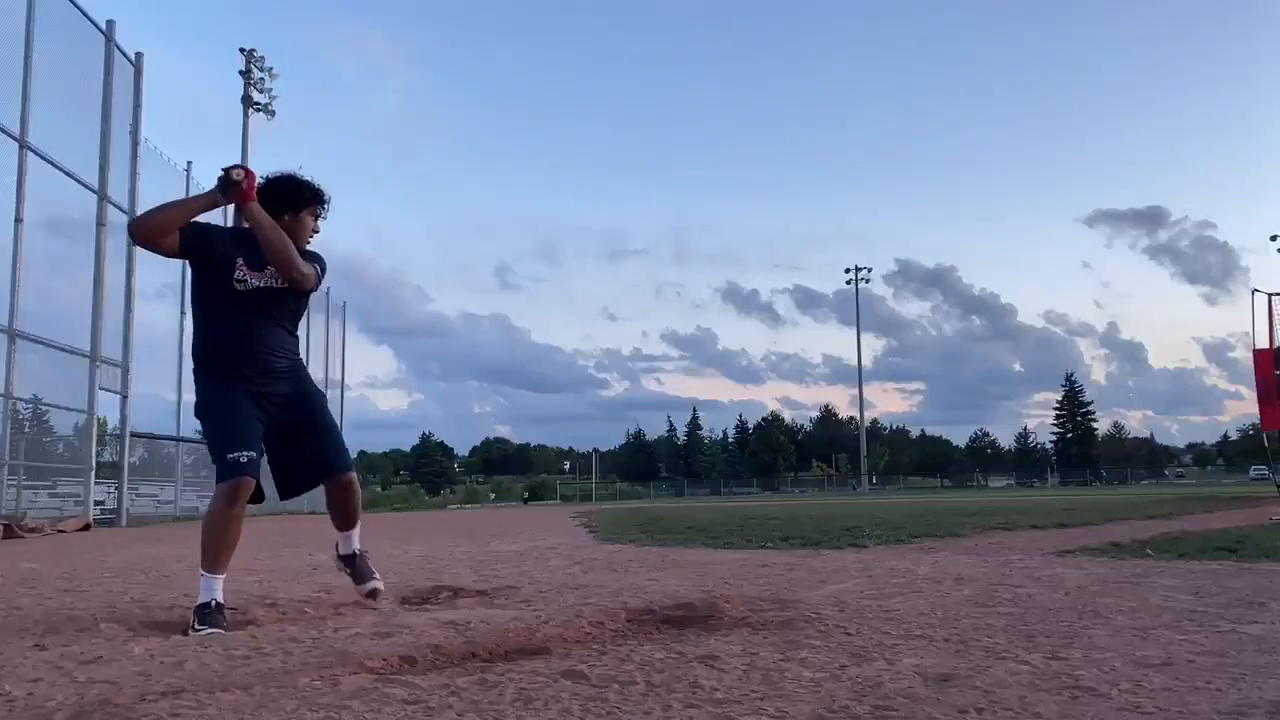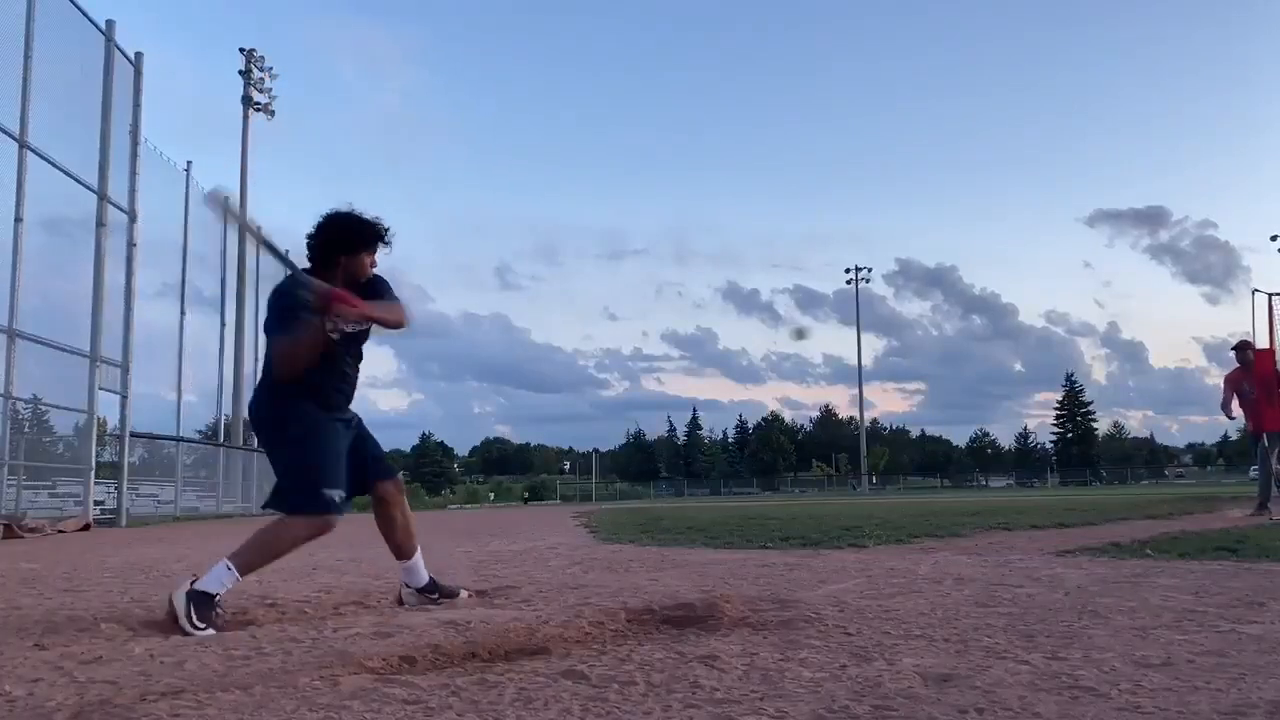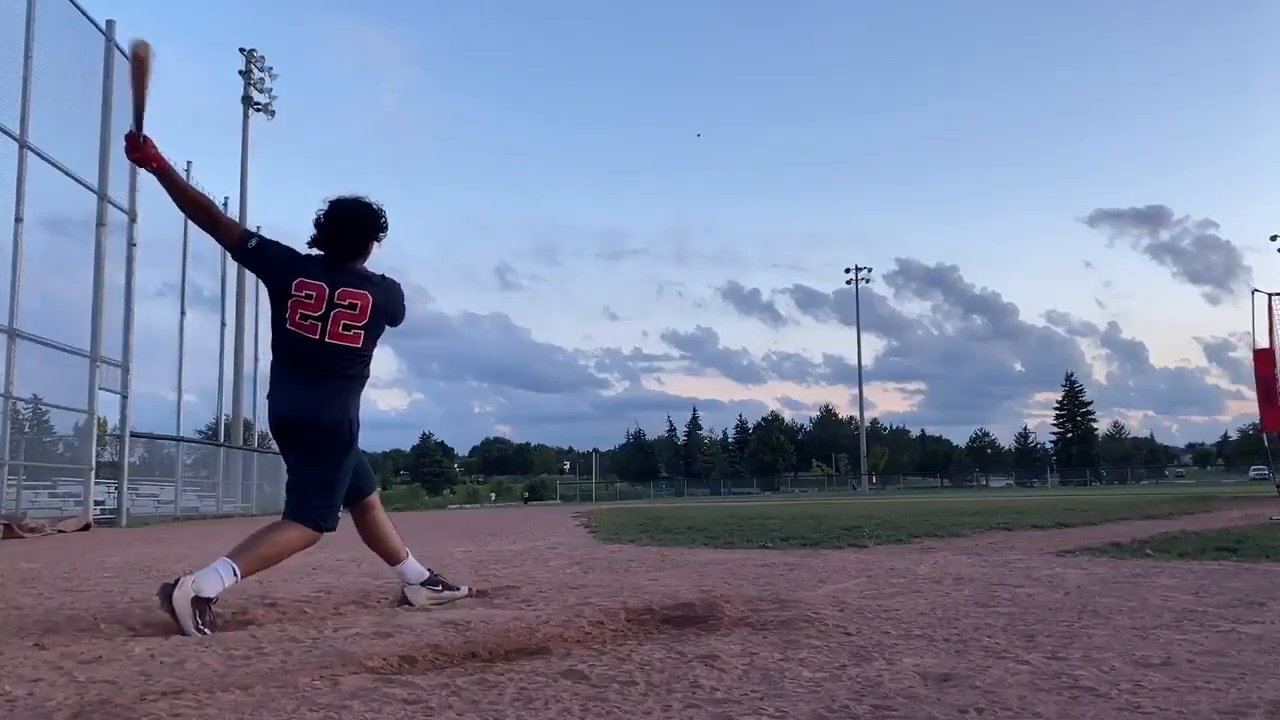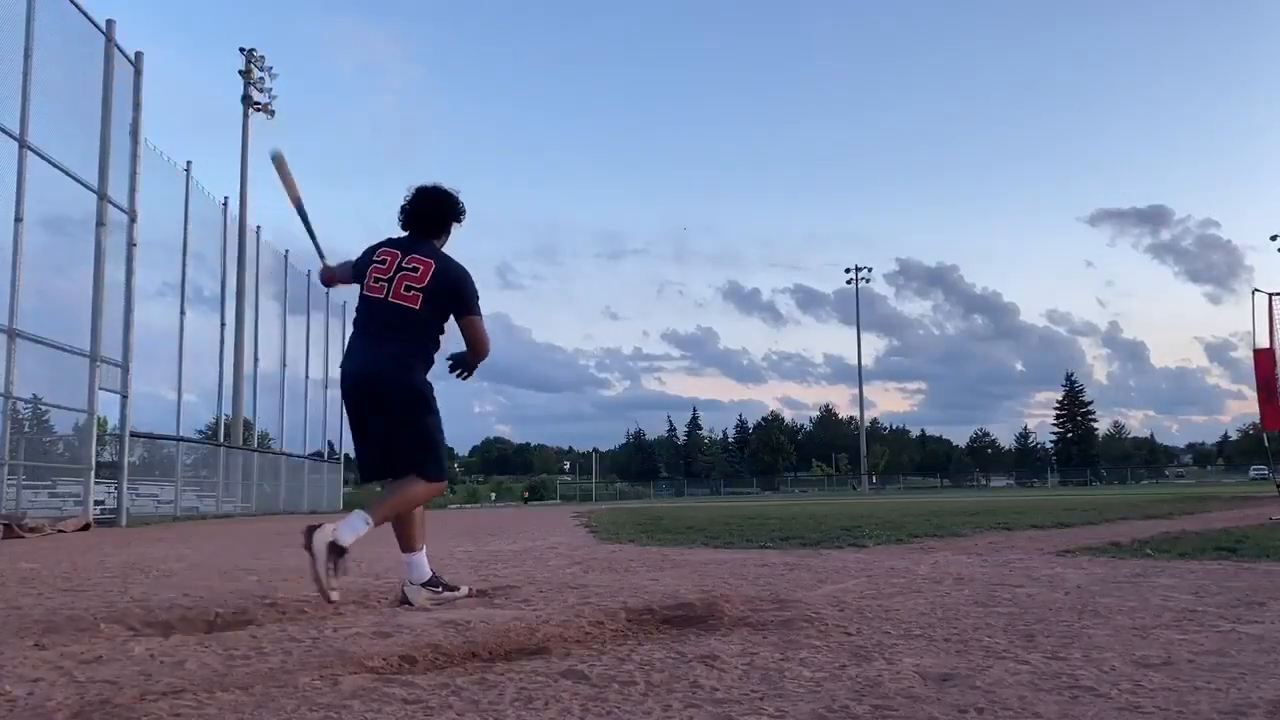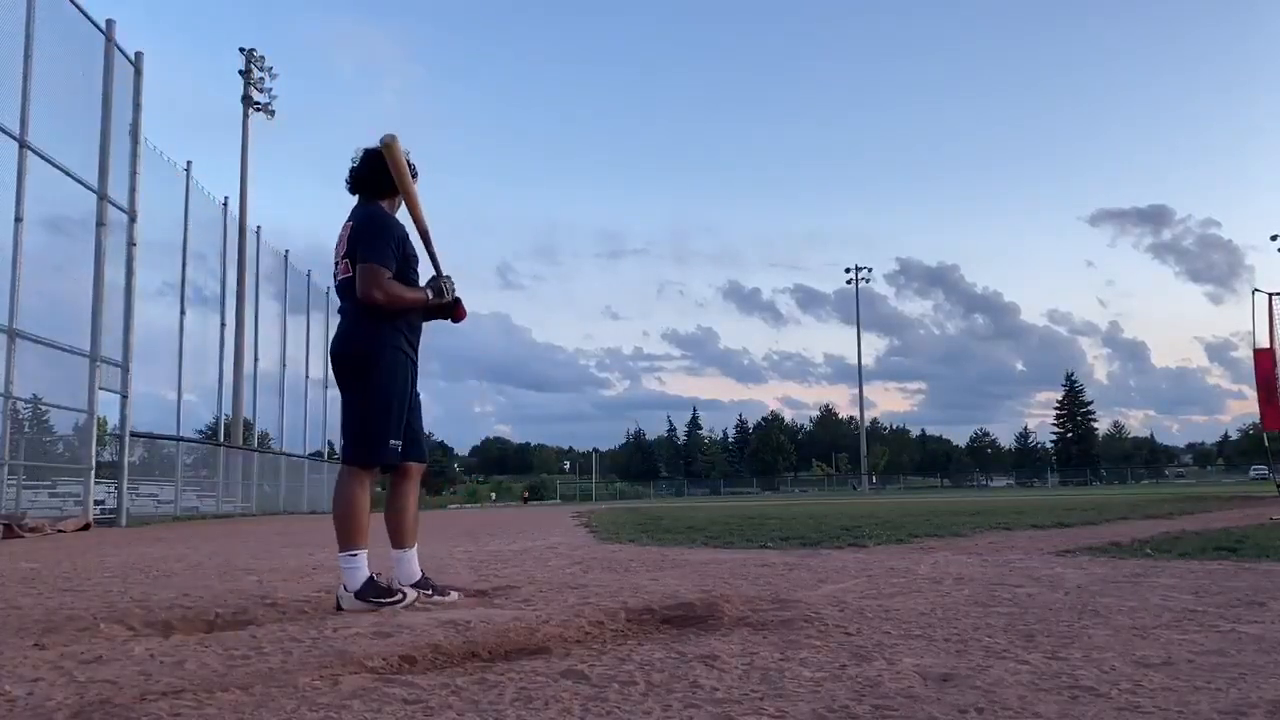
dt=1s
person 1, frame 1
left shoulder: (311, 262)
right shoulder: (214, 242)
left elbow: (295, 272)
right elbow: (141, 231)
left wrist: (250, 203)
right wrist: (217, 196)
left hip: (288, 382)
right hip: (226, 386)
left knee: (343, 476)
right knee: (238, 483)
left ankle: (349, 549)
right ankle: (209, 600)
person 1, frame 2
left shoulder: (371, 287)
right shoulder: (295, 292)
left elbow: (395, 314)
right elbow: (285, 368)
left wrist: (346, 306)
right wrist: (326, 311)
left hip: (329, 412)
right hip: (292, 415)
left knee: (388, 488)
right knee: (317, 513)
left ankle: (417, 581)
right ankle: (204, 590)
person 1, frame 3
left shoulder: (288, 267)
right shoulder: (384, 291)
left elbow: (213, 220)
left wrist: (157, 165)
left hip: (287, 409)
right hip: (331, 417)
left knee: (364, 498)
right knee: (307, 521)
left ankle: (419, 581)
right ankle: (200, 585)
person 1, frame 4
left shoulder: (381, 252)
right shoulder: (451, 273)
left elbow: (344, 272)
right elbow: (479, 345)
left wrist: (330, 274)
right wrist: (465, 362)
left hip: (356, 375)
right hip: (399, 379)
left knee: (401, 477)
right knee: (429, 478)
left ankle: (419, 579)
right ankle: (339, 534)
person 1, frame 5
left shoulder: (356, 225)
right shoulder: (381, 223)
right elbow: (373, 291)
left wrist: (435, 305)
right wrist: (430, 295)
left hip: (385, 356)
right hip: (375, 355)
left knee: (409, 465)
right knee: (361, 464)
left ankle: (408, 578)
right ankle: (355, 583)
